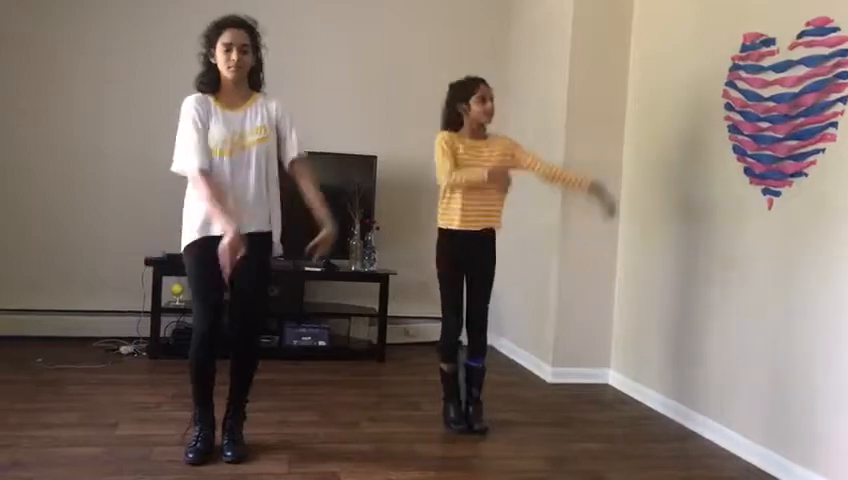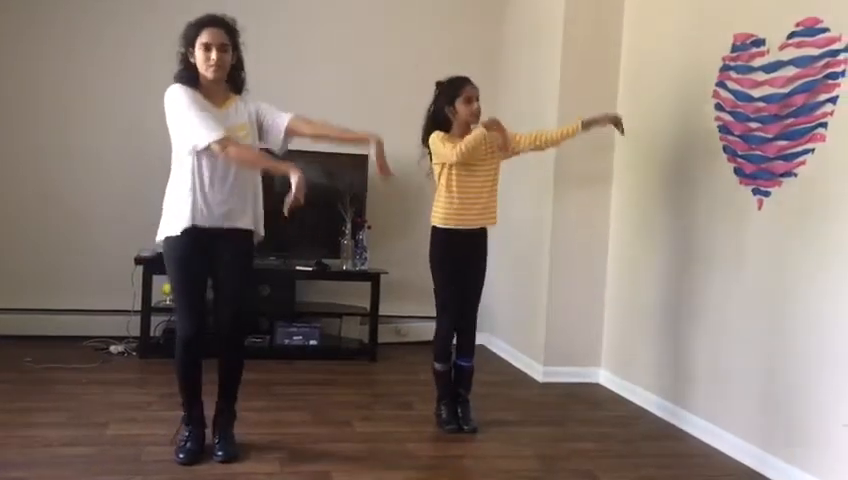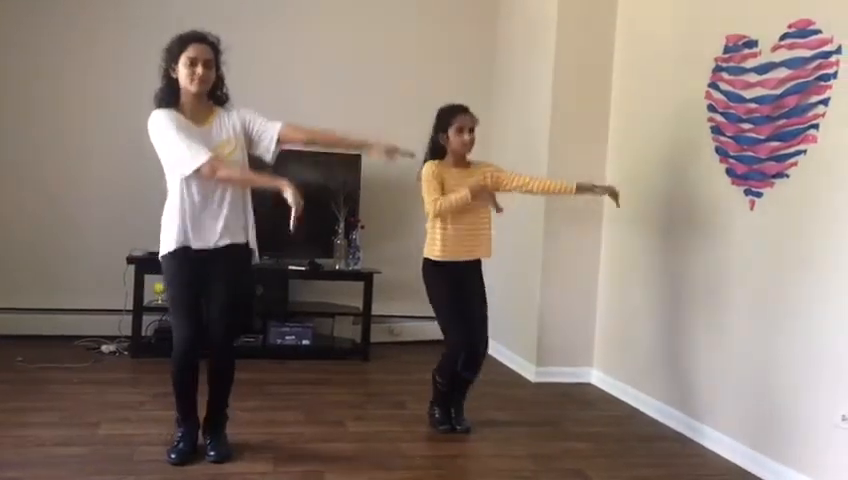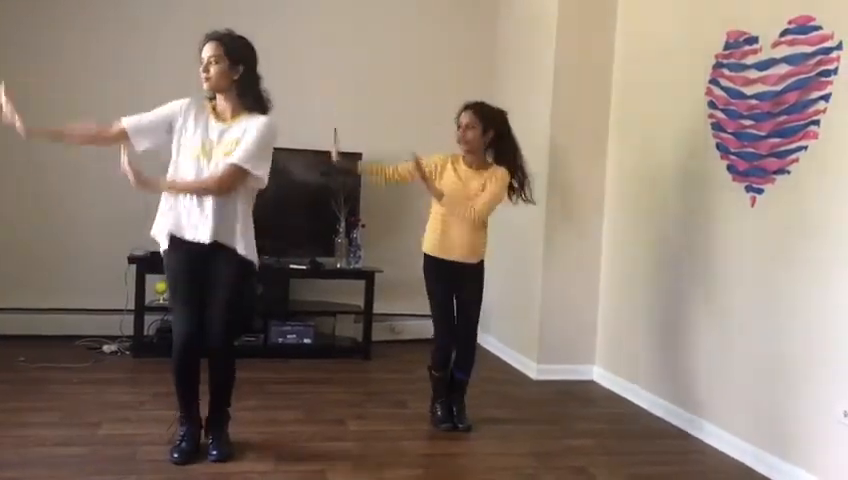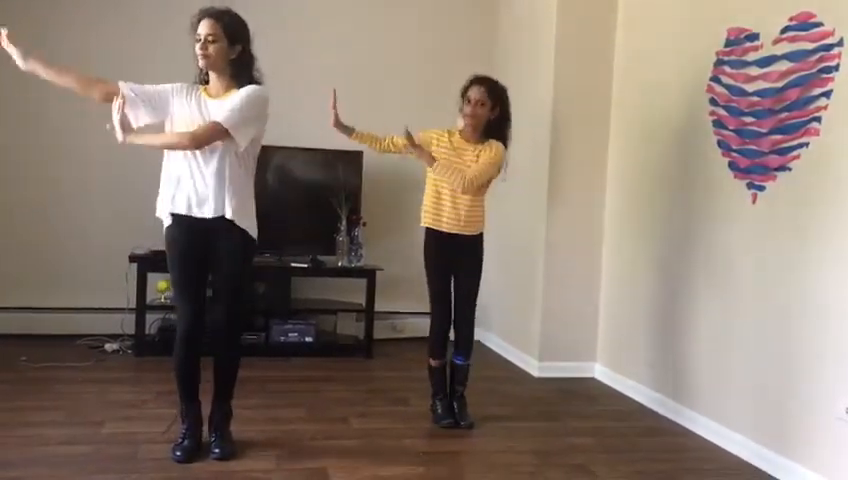
dt=1s
person 1, frame 1
left shoulder: (270, 110)
right shoulder: (195, 107)
left elbow: (298, 165)
right elbow: (197, 176)
left wrist: (325, 220)
right wrist: (227, 227)
left hip: (257, 235)
right hip: (206, 234)
left knee: (247, 333)
right knee: (206, 330)
left ankle: (233, 426)
right ankle: (202, 425)
person 1, frame 2
left shoulder: (251, 108)
right shoulder: (179, 97)
left elbow: (307, 127)
right elbow: (227, 147)
left wrist: (369, 140)
right wrist: (290, 171)
left hip: (235, 230)
right hip: (187, 228)
left knee: (231, 328)
right knee: (190, 328)
left ankle: (224, 424)
right ankle: (193, 425)
person 1, frame 3
left shoulder: (236, 118)
right shoulder: (163, 120)
left elbow: (298, 134)
right elbow: (215, 170)
left wrist: (367, 146)
right wrist: (281, 184)
left hip: (231, 245)
right hip: (184, 245)
left knee: (221, 338)
right knee: (187, 338)
left ankle: (216, 425)
right ankle: (186, 426)
person 1, frame 4
left shoulder: (260, 126)
right shoulder: (185, 112)
left elbow: (221, 183)
right elbow: (113, 133)
left wrist: (153, 183)
right wrist: (35, 130)
left hip: (230, 247)
right hip: (183, 241)
left knee: (219, 339)
right knee: (186, 336)
left ankle: (217, 426)
right ankle: (188, 426)
person 1, frame 5
left shoulder: (252, 98)
right shoulder: (179, 95)
left elbow: (197, 138)
right elbow: (102, 90)
left wrist: (132, 136)
left hip: (230, 224)
right hip: (184, 221)
left knee: (224, 325)
right knee: (189, 325)
left ankle: (220, 423)
right ankle: (190, 423)
person 2, frame 1
left shoulder: (504, 145)
right shoulder: (446, 141)
left elbow: (545, 168)
right elbow: (448, 179)
left wrist: (587, 185)
right wrist: (489, 174)
left hip: (483, 240)
right hip: (452, 238)
left knee: (478, 322)
right knee: (452, 321)
left ankle: (473, 402)
right ankle: (451, 402)
person 2, frame 2
left shoulder: (495, 141)
right shoulder: (439, 140)
left elbow: (541, 139)
right elbow: (458, 154)
left wrist: (590, 123)
right wrist: (485, 127)
left hip: (476, 238)
right hip: (446, 237)
left knee: (468, 321)
right knee: (447, 321)
left ankle: (462, 400)
right ankle: (444, 402)
person 2, frame 3
left shoulder: (486, 171)
right shoulder: (433, 169)
left elbow: (533, 184)
right elbow: (434, 207)
left wrist: (590, 188)
right wrist: (473, 192)
left hip: (471, 268)
right hip: (439, 266)
left knee: (478, 346)
right knee: (456, 344)
left ankle: (456, 404)
right ankle: (438, 404)
person 2, frame 4
left shoulder: (500, 175)
right shoulder: (444, 164)
left elbow: (474, 213)
right elbow: (393, 173)
left wrist: (435, 191)
left hip: (471, 266)
right hip: (437, 261)
left knee: (467, 338)
right knee: (446, 335)
left ankle: (456, 401)
right ankle: (439, 402)
person 2, frame 5
left shoulder: (494, 151)
right shoulder: (436, 138)
left elbow: (465, 183)
right elbow: (387, 144)
left wrist: (427, 157)
right wrist: (345, 129)
left hip: (470, 241)
right hip: (437, 237)
left knee: (464, 321)
right knee: (441, 318)
left ankle: (458, 397)
right ankle: (439, 398)
